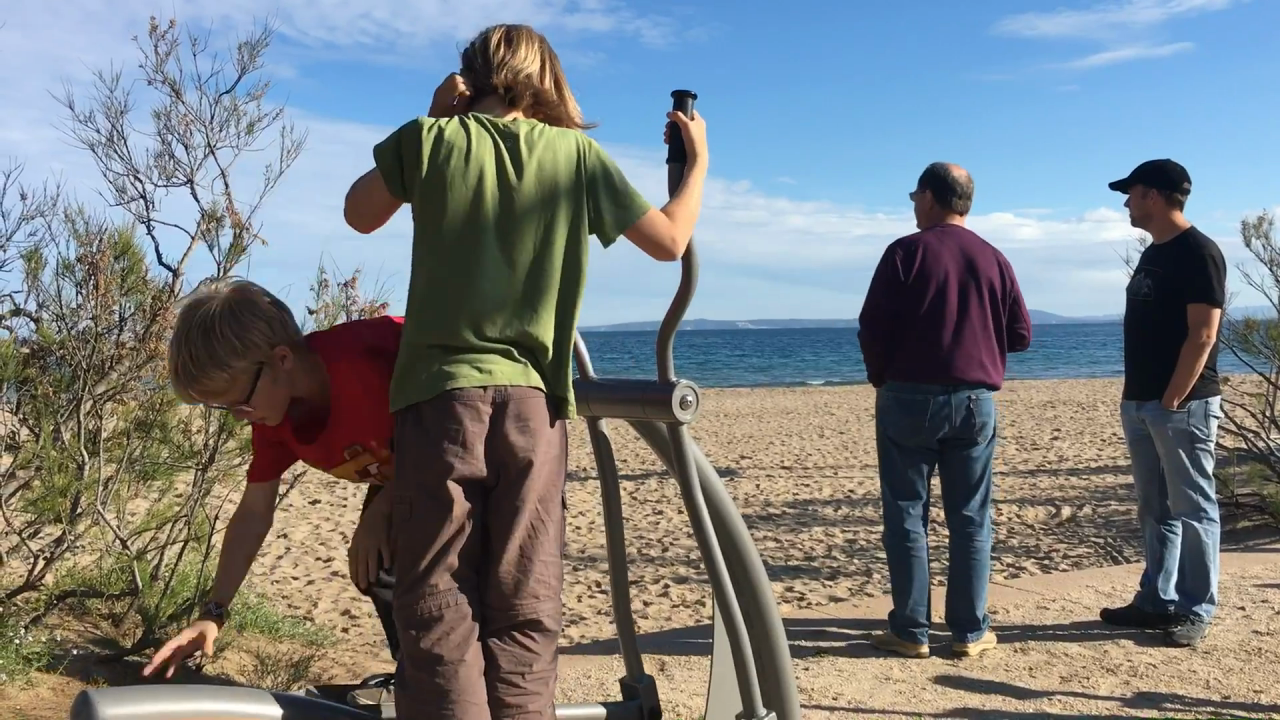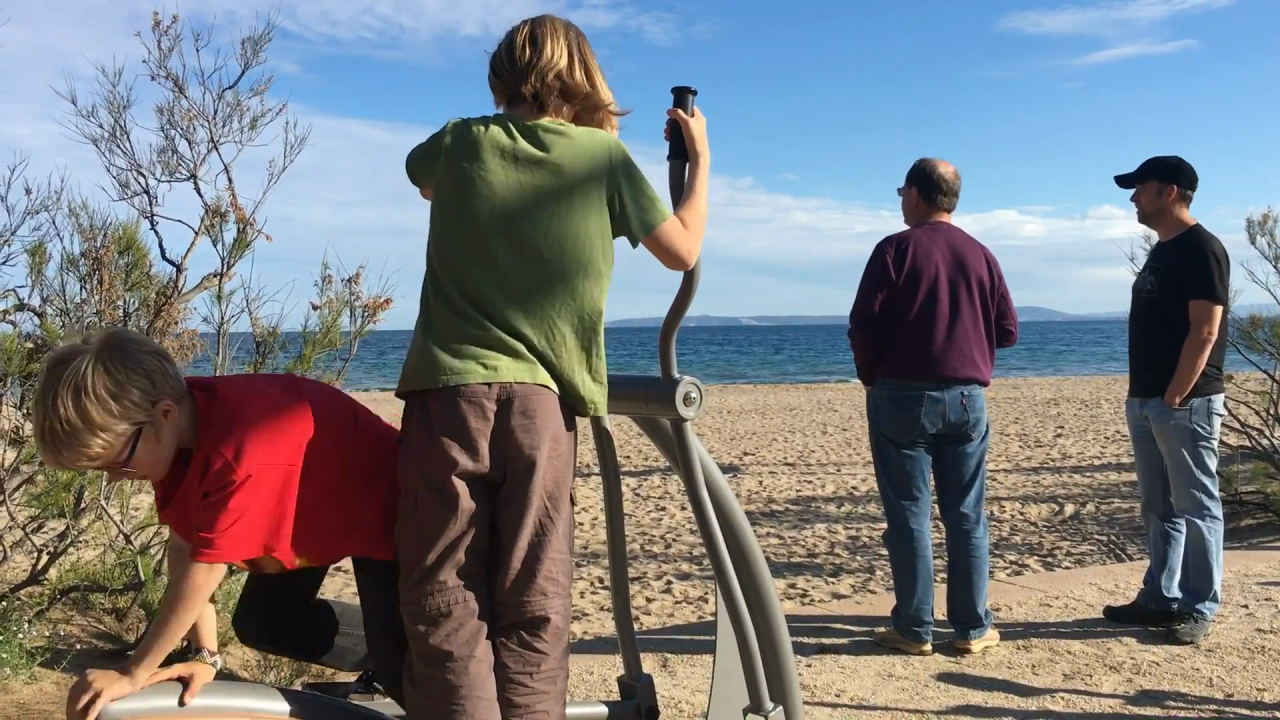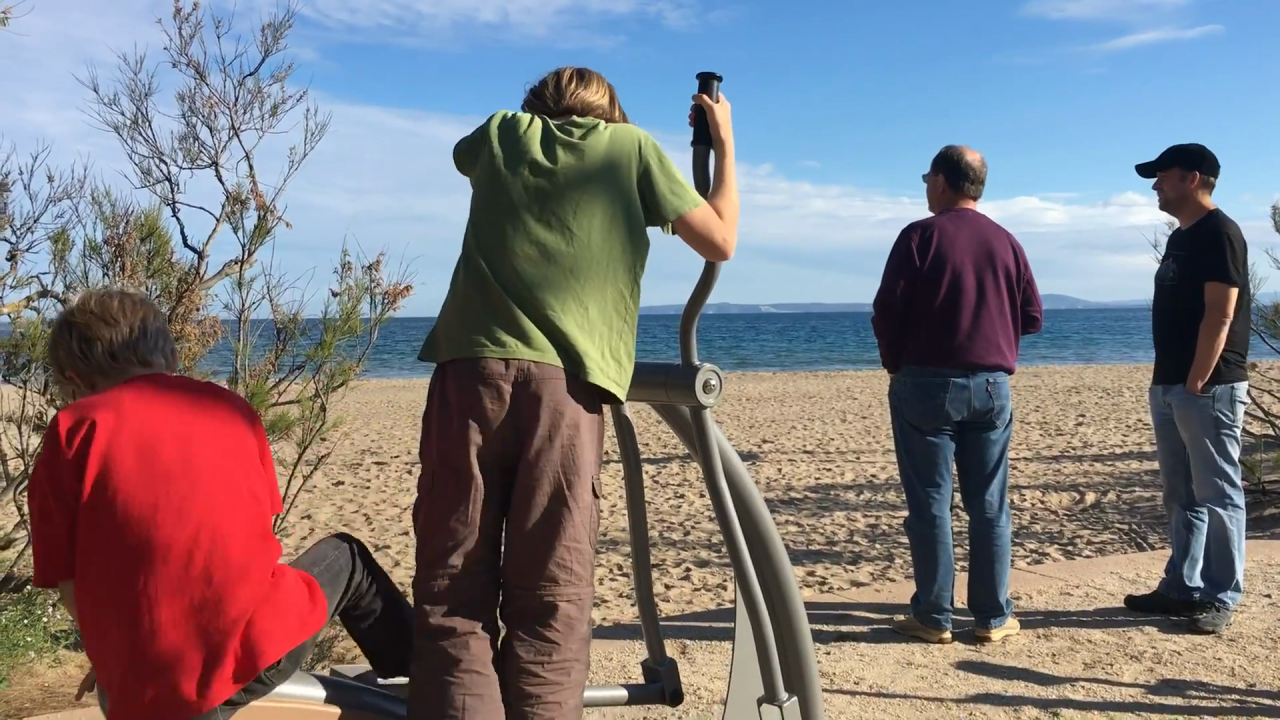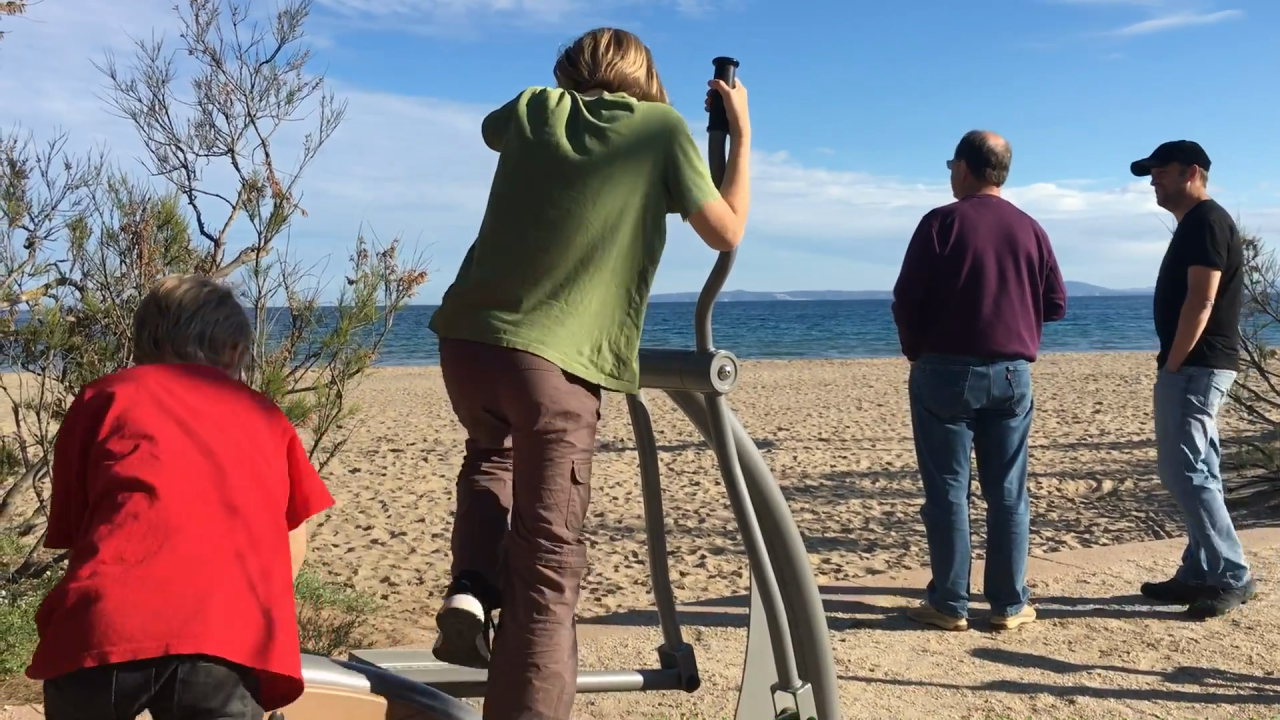
dt=1s
person 1, frame 1
left shoulder: (430, 140)
right shoulder: (575, 153)
left elbow: (358, 214)
right elbow: (668, 242)
right wrist: (698, 159)
left hip: (440, 395)
right hip: (530, 400)
left knee: (438, 605)
right knee: (523, 609)
person 1, frame 2
left shoulder: (458, 144)
right shoulder: (602, 155)
right elbow: (682, 251)
right wrist: (700, 158)
left hip: (451, 390)
right hip: (542, 399)
left knee: (446, 598)
right knee: (533, 602)
person 1, frame 3
left shoulder: (499, 134)
right shoulder: (630, 145)
right elbow: (720, 241)
right wrist: (725, 144)
left hip: (471, 370)
right hip: (562, 383)
left knee: (453, 598)
right knee: (549, 599)
person 1, frame 4
left shoulder: (533, 108)
right shoulder: (661, 126)
right elbow: (727, 233)
right wrist: (740, 131)
left hip: (465, 341)
right hip: (555, 361)
left knee: (492, 448)
right knee: (545, 572)
left ankle: (473, 587)
person 2, frame 1
left shoulder: (905, 251)
right shoulder: (993, 258)
left elbow: (873, 329)
right elbow: (1020, 335)
left wrist: (879, 377)
left hip: (909, 398)
right hip: (975, 401)
left knee: (906, 516)
right knee: (970, 519)
left ankle: (910, 631)
right ankle: (970, 630)
person 2, frame 2
left shoulder: (895, 249)
right shoulder: (981, 254)
left elbow: (864, 327)
right elbow: (1007, 330)
left wrist: (870, 377)
left hip: (903, 396)
right hip: (967, 398)
left knee: (909, 515)
right knee: (967, 516)
left ankle: (914, 628)
right ankle: (972, 627)
person 2, frame 3
left shoulder: (920, 236)
right shoulder: (1006, 242)
left elbow: (887, 311)
right elbow: (1032, 316)
left wrist: (894, 364)
left hip: (926, 383)
right hip: (992, 385)
left knee: (930, 502)
right knee: (990, 504)
left ankle: (933, 616)
right ankle: (994, 616)
person 2, frame 4
left shoulder: (941, 223)
right shoulder: (1030, 229)
left elbow: (907, 299)
right elbow: (1056, 304)
left wrist: (914, 351)
left hip: (945, 371)
right hip: (1012, 373)
left knee: (948, 490)
right knee: (1008, 492)
left ankle: (949, 604)
right ankle: (1009, 604)
person 3, frame 1
left shoulder: (1198, 253)
right shoulder: (1152, 253)
left elbow: (1202, 336)
left wrist: (1173, 400)
right wrist: (1133, 396)
left hip: (1183, 405)
right hip: (1140, 403)
left knee: (1192, 509)
right knee: (1156, 509)
left ankle: (1195, 610)
right ankle: (1157, 600)
person 3, frame 2
left shoulder: (1201, 249)
right shoulder: (1161, 250)
left elbow: (1205, 333)
left wrist: (1176, 396)
left hip: (1185, 402)
right hip: (1145, 400)
left knee: (1195, 507)
right knee: (1160, 508)
left ankle: (1198, 608)
right ankle: (1161, 597)
person 3, frame 3
left shoulder: (1219, 234)
right shoulder: (1180, 237)
left elbow: (1219, 317)
left wrist: (1196, 383)
left hip: (1209, 389)
right hip: (1168, 387)
left knee: (1217, 495)
right knee: (1181, 495)
left ankle: (1220, 598)
right ankle: (1181, 587)
person 3, frame 4
left shoulder: (1205, 221)
right shoulder: (1196, 224)
left elbow: (1201, 301)
left wrist: (1171, 364)
right wrist: (1173, 363)
left hip: (1195, 367)
right hip: (1203, 367)
left knee: (1183, 472)
right knee: (1196, 474)
left ankle: (1232, 574)
right ankle: (1202, 576)
person 4, frame 1
left shoulder: (362, 369)
right shoulder: (273, 398)
right elbow: (254, 510)
left wrist: (380, 513)
right wrist: (212, 616)
right knee: (377, 563)
person 4, frame 2
left shoulder: (239, 447)
right shoulder: (168, 432)
left elbow: (206, 566)
right elbow: (186, 547)
left wrist: (135, 672)
right wrist: (206, 656)
left hip: (377, 505)
left knee: (397, 663)
right knee: (260, 623)
right ankle: (379, 667)
person 4, frame 3
left shoulder: (72, 430)
right shoulder: (229, 408)
left elbow: (65, 577)
left wrist: (120, 671)
right hip: (270, 634)
right knee: (346, 556)
person 4, frame 4
left shoulder: (101, 397)
right shoulder: (260, 412)
left elbow: (71, 533)
right elbow: (289, 543)
right wrist: (260, 628)
left hip: (103, 626)
right hip: (224, 637)
